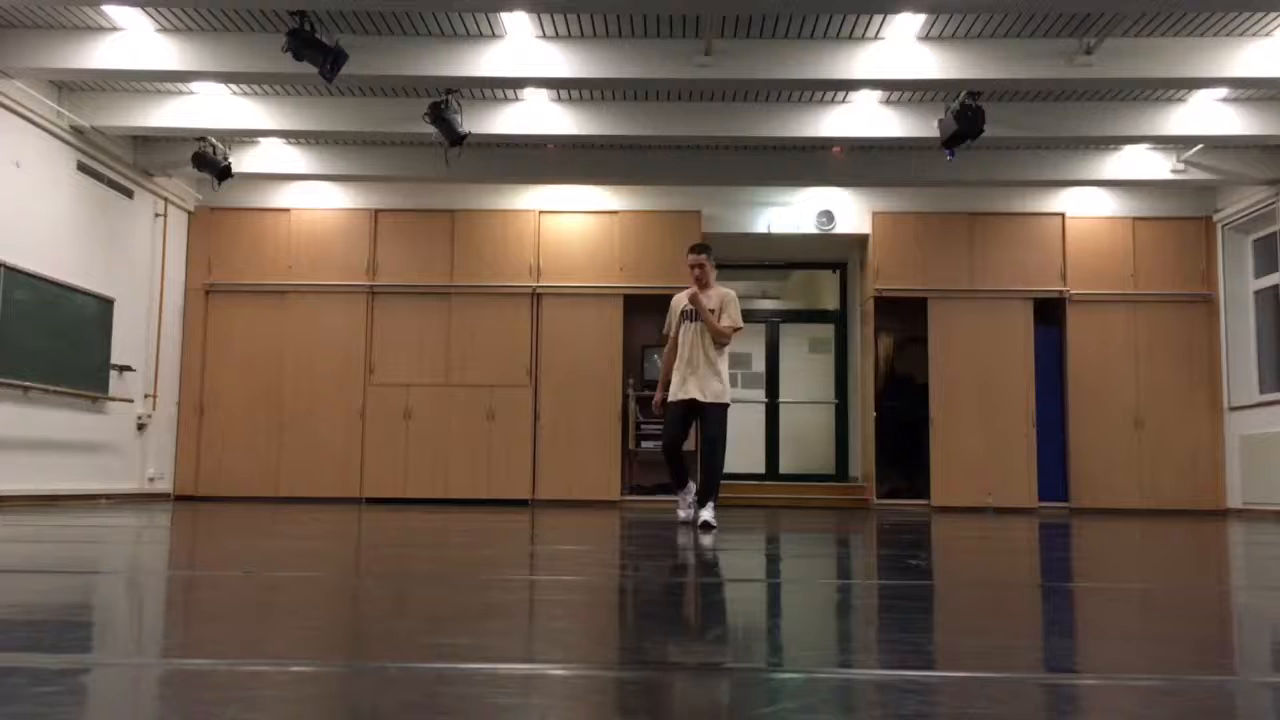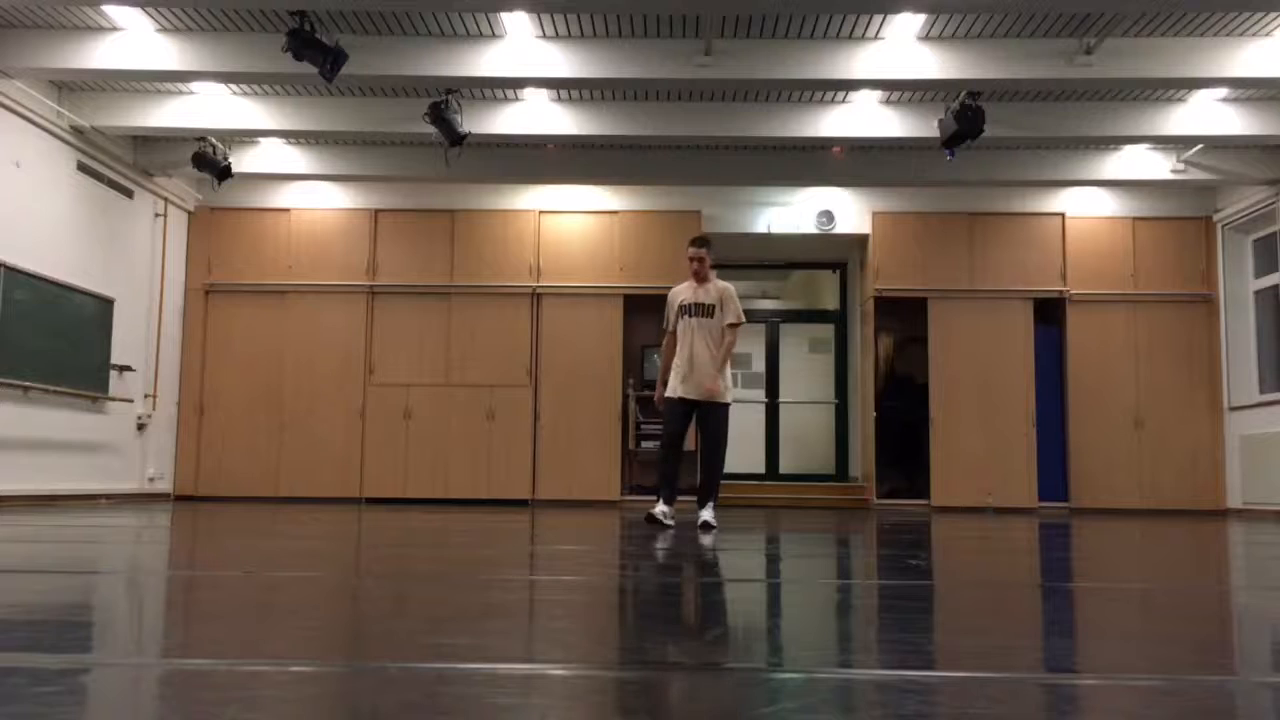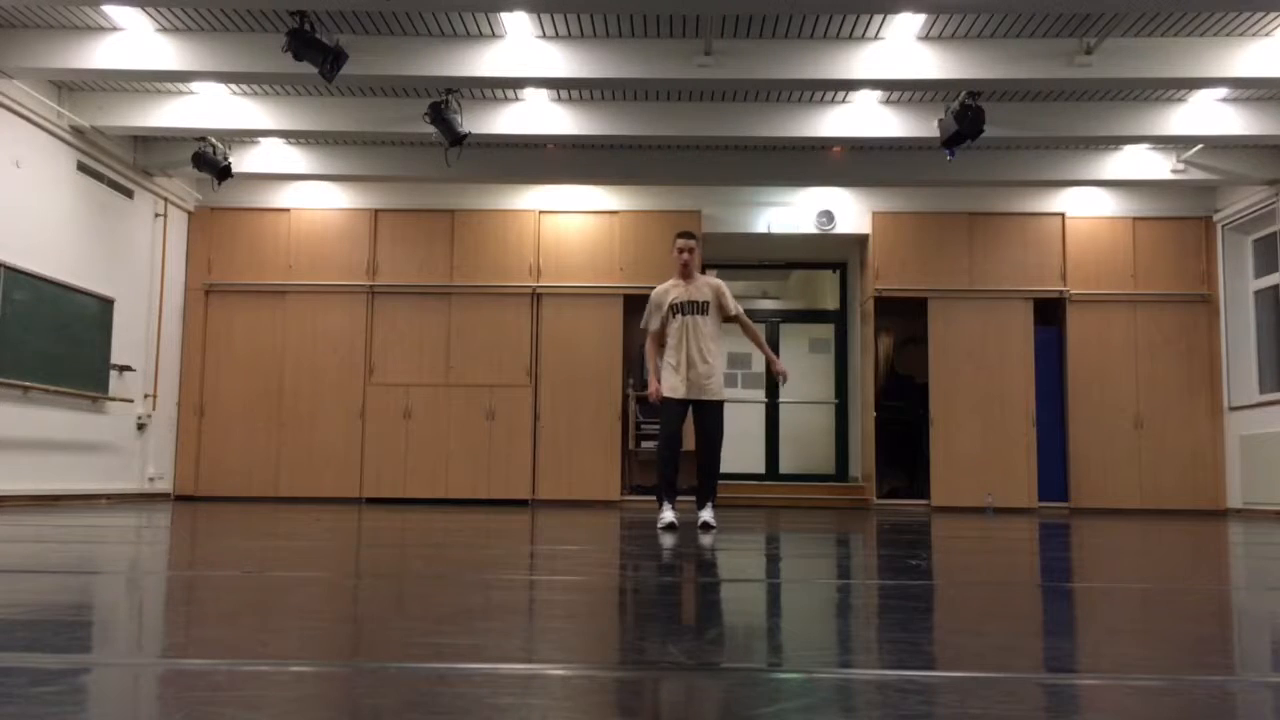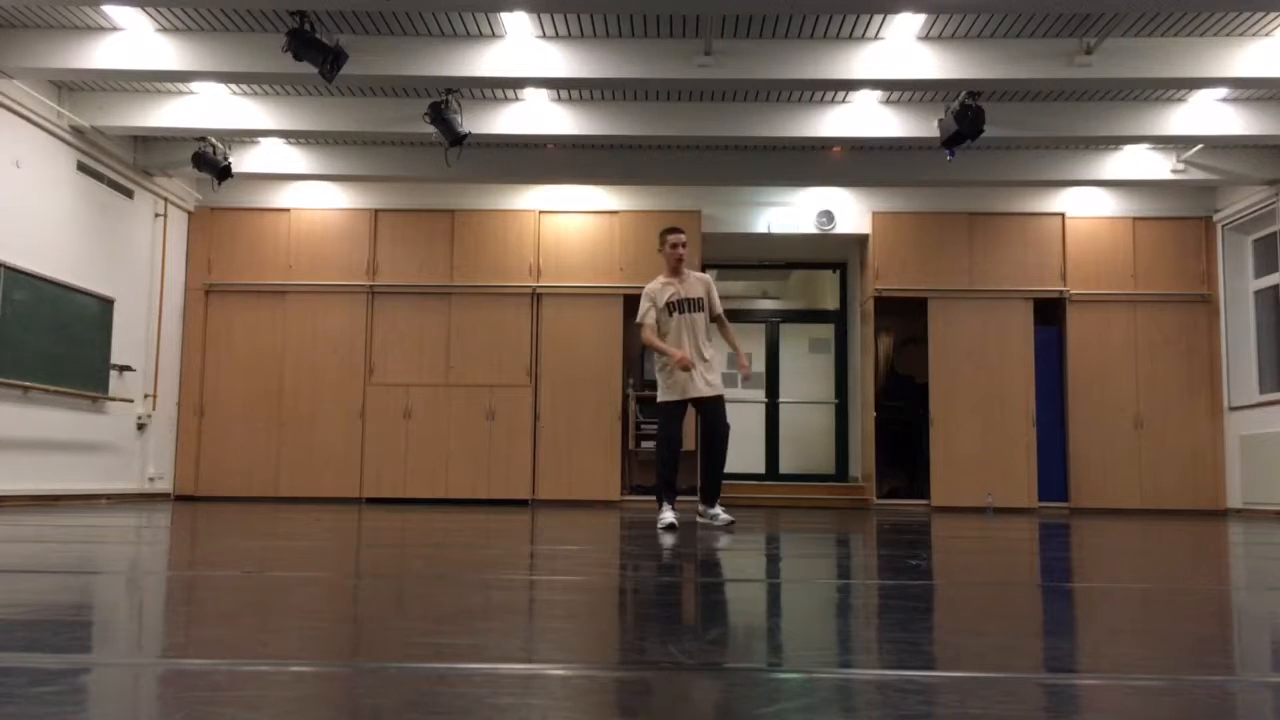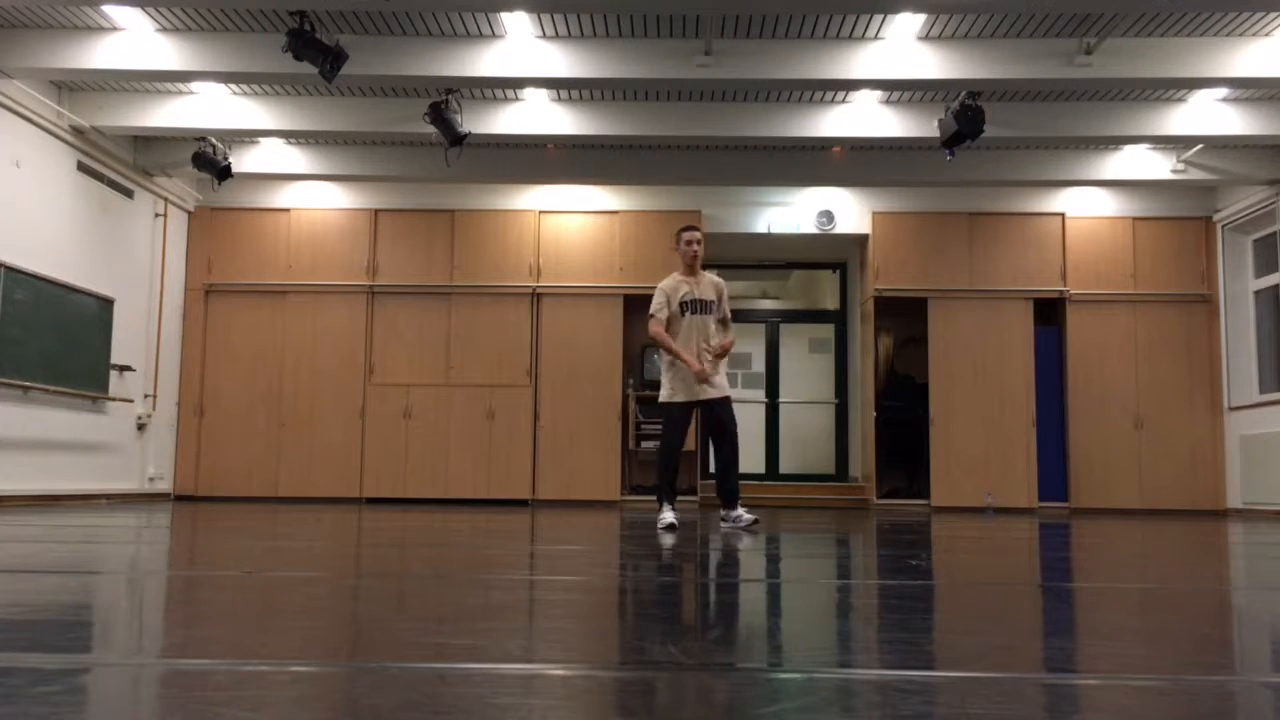
dt=0.3s
person 1, frame 1
left shoulder: (726, 297)
right shoulder: (678, 300)
left elbow: (724, 337)
right elbow: (671, 347)
left wrist: (700, 307)
right wrist: (660, 389)
left hip: (713, 388)
right hip: (680, 387)
left knee: (712, 445)
right knee: (671, 443)
left ankle: (706, 505)
right ankle: (686, 489)
person 1, frame 2
left shoulder: (725, 291)
right shoulder: (676, 294)
left elbow: (729, 338)
left wrist: (716, 377)
right wrist: (660, 383)
left hip: (713, 386)
right hip: (679, 385)
left knee: (713, 447)
right knee: (670, 441)
left ankle: (707, 506)
right ankle: (665, 504)
person 1, frame 3
left shoulder: (714, 287)
right shoulder: (661, 294)
left elbow: (743, 322)
right elbow: (652, 340)
left wrist: (771, 358)
right wrist: (652, 378)
left hip: (709, 381)
right hip: (673, 384)
left knee: (710, 445)
right knee: (670, 441)
left ankle: (705, 506)
right ankle: (667, 506)
person 1, frame 4
left shoulder: (704, 282)
right shoulder: (652, 291)
left elbow: (720, 321)
right elbow: (648, 335)
left wrist: (740, 355)
right wrist: (674, 353)
left hip: (707, 376)
right hip: (671, 381)
left knee: (718, 435)
right knee: (669, 442)
left ankle: (710, 504)
right ankle: (666, 506)
person 1, frame 5
left shoulder: (717, 285)
right shoulder: (668, 287)
left elbow: (725, 324)
right elbow: (655, 330)
left wrist: (727, 342)
right wrist: (688, 360)
left hip: (713, 379)
right hip: (679, 380)
left knee: (727, 439)
right knee: (671, 443)
left ankle: (730, 508)
right ankle: (666, 507)
